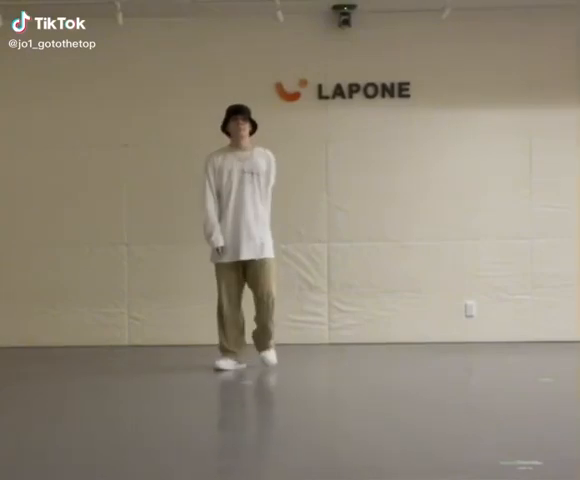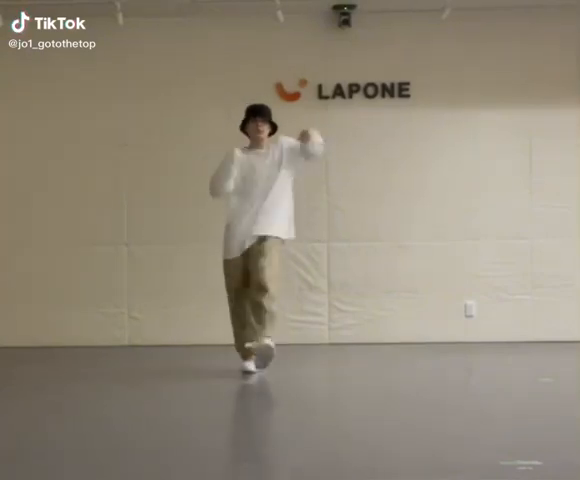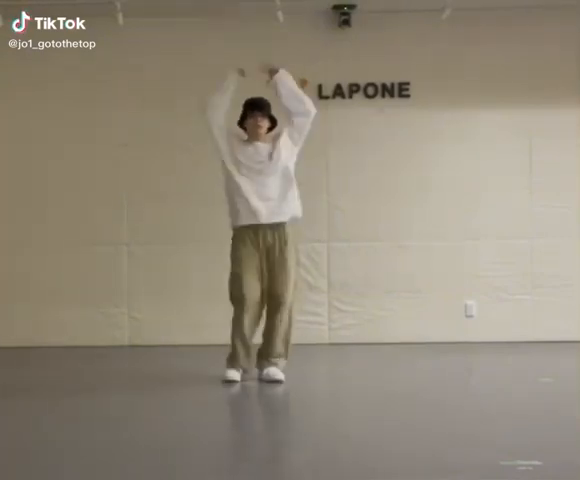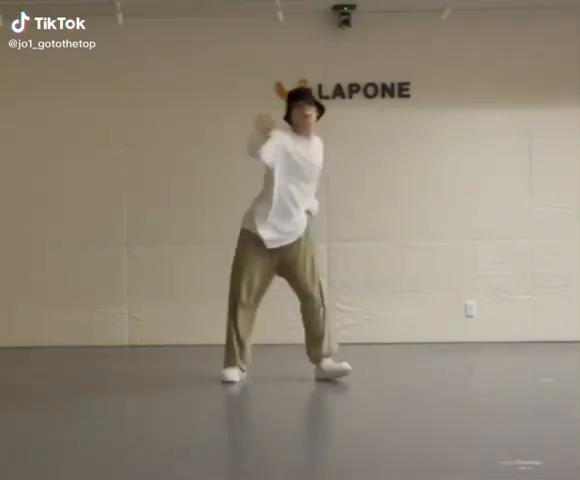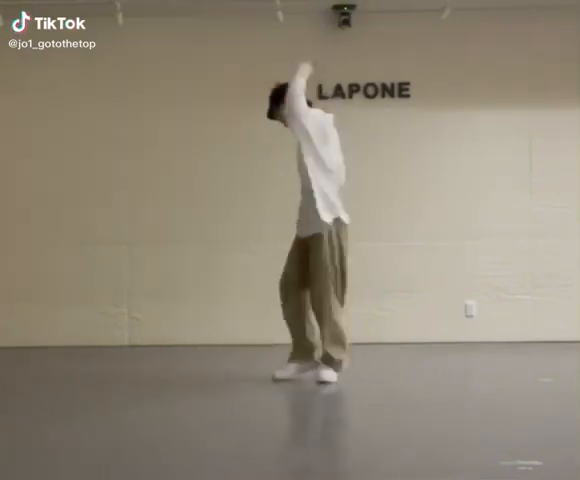
dt=1s
person 1, frame 1
left shoulder: (266, 157)
right shoulder: (215, 160)
left elbow: (266, 199)
right elbow: (210, 201)
right wrist: (215, 236)
left hip: (259, 240)
right hip: (228, 242)
left knee: (266, 295)
right knee: (228, 301)
left ankle: (265, 344)
right ankle: (232, 354)
person 1, frame 2
left shoulder: (283, 148)
right shoulder: (234, 158)
left elbow: (313, 151)
right elbow: (217, 190)
left wrist: (311, 138)
right wrist: (232, 159)
left hip: (269, 231)
right hip: (237, 237)
left knee: (264, 282)
right knee: (240, 298)
left ankle: (264, 338)
right ankle: (249, 354)
person 1, frame 3
left shoulder: (286, 145)
right shoulder: (231, 147)
left elbow: (306, 110)
right elbow: (214, 112)
left wrist: (280, 76)
right wrist: (233, 79)
left hip: (280, 232)
right hip: (246, 232)
left knee: (281, 298)
right knee: (246, 299)
left ankle: (271, 362)
right ankle: (238, 362)
person 1, frame 4
left shoulder: (316, 144)
right shoulder: (280, 140)
right elbow: (257, 151)
left wrist: (309, 208)
right wrist: (264, 135)
left hip: (297, 233)
right hip: (259, 231)
left knee: (312, 295)
right knee: (243, 298)
left ankle: (323, 360)
right ankle: (236, 363)
person 1, frame 5
left shoulder: (320, 122)
right shoulder: (312, 126)
left elbow: (294, 106)
left wrist: (300, 76)
left hip: (327, 224)
right hip: (308, 225)
left knee: (326, 296)
right knee: (290, 288)
left ankle: (331, 360)
right ankle: (304, 356)
